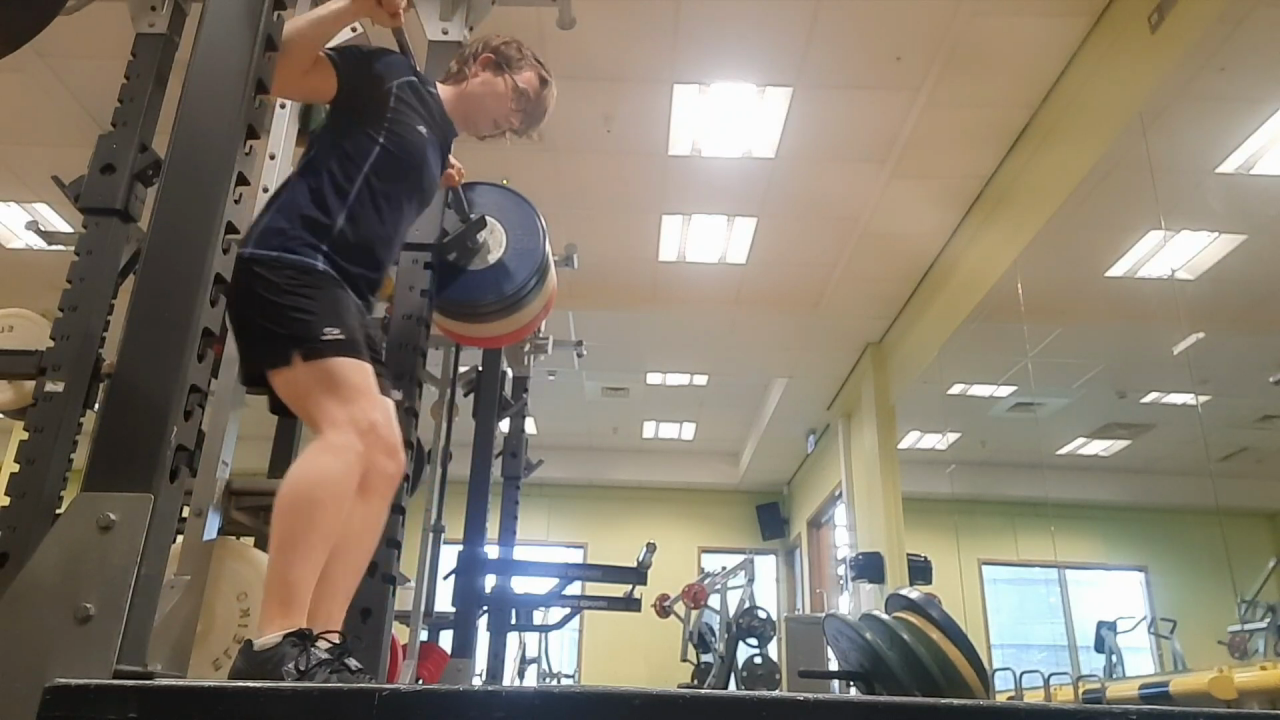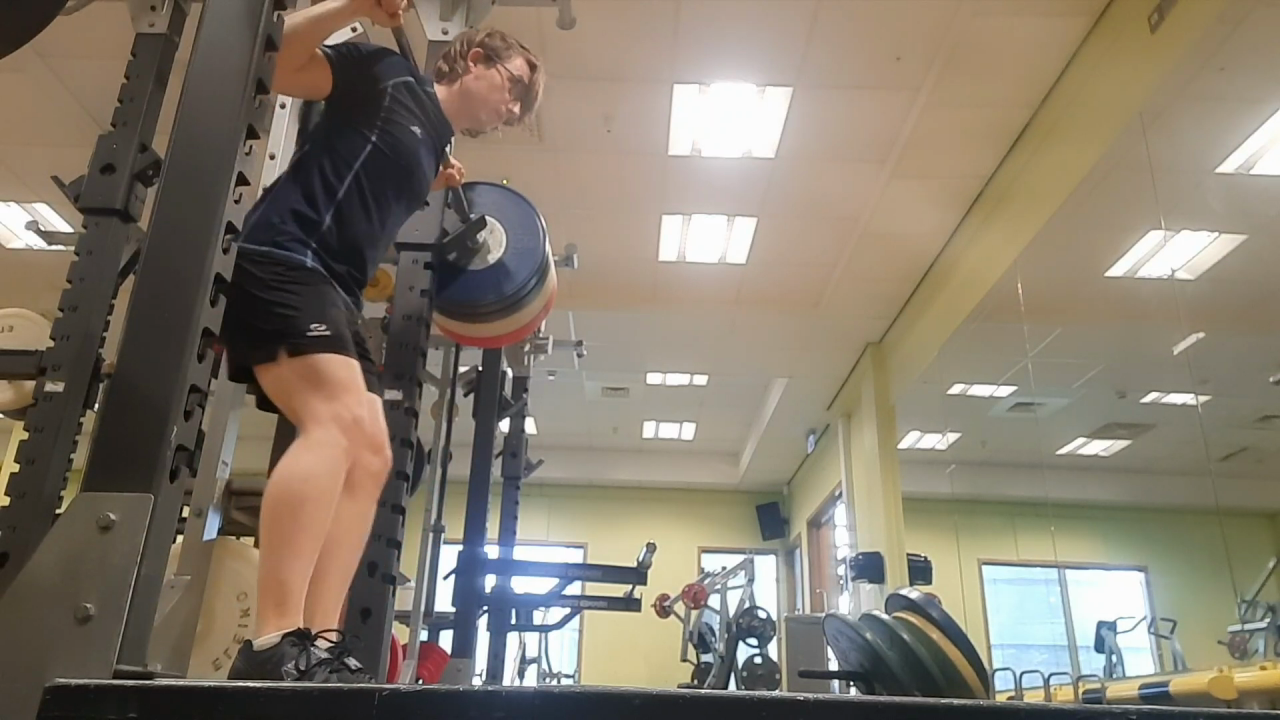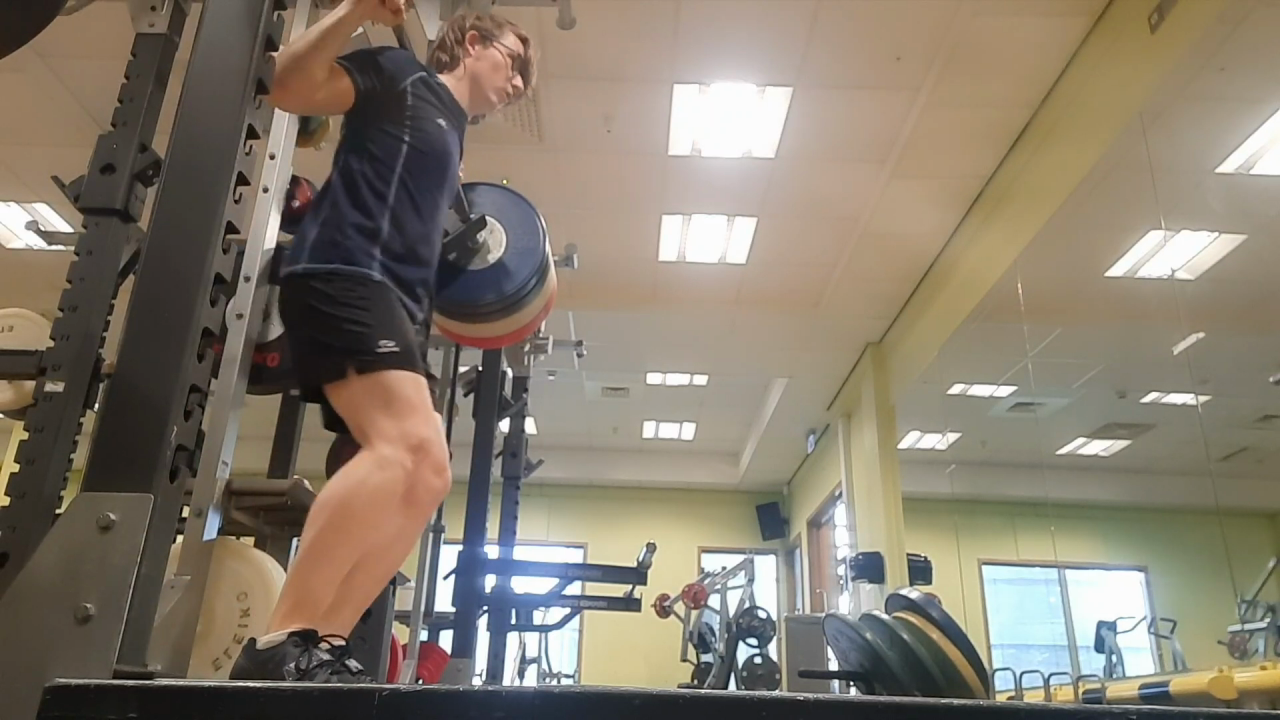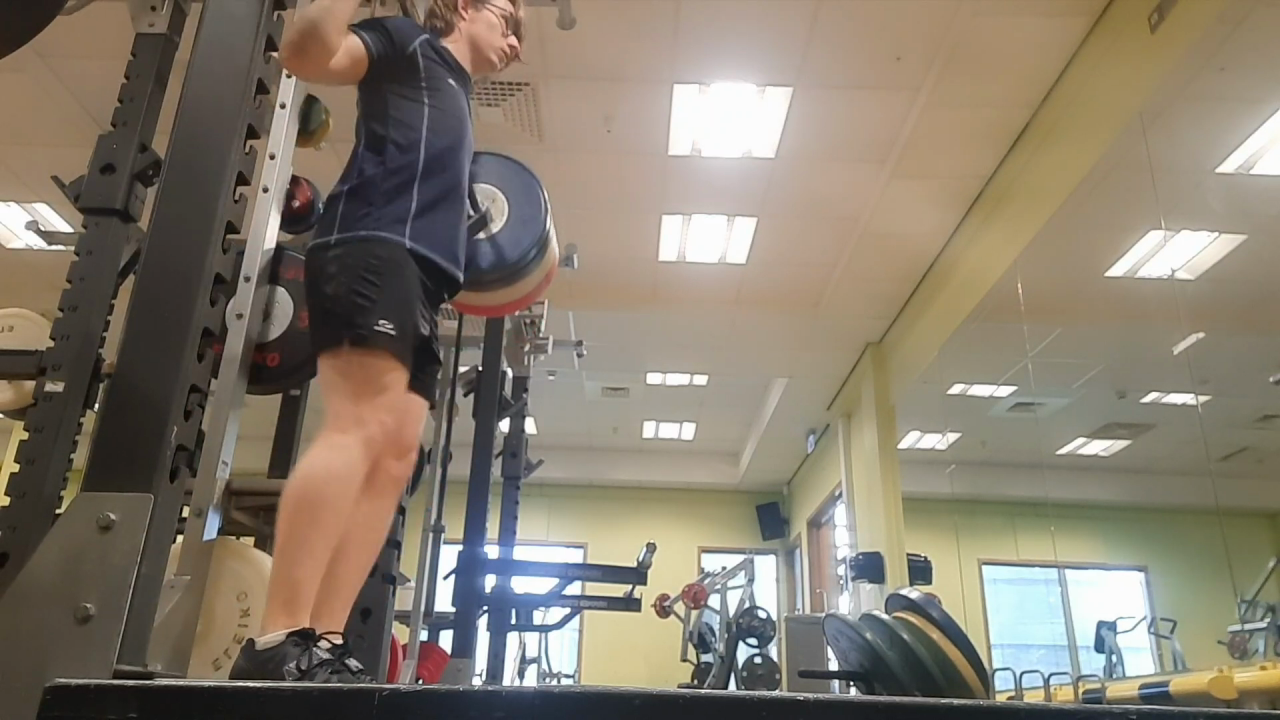
dt=0.3s
person 1, frame 1
left shoulder: (437, 147)
right shoulder: (390, 77)
right elbow: (276, 70)
left wrist: (437, 191)
left hip: (336, 288)
right hip: (290, 265)
left knee: (381, 460)
right knee: (354, 429)
left ankle: (318, 643)
right ankle: (275, 644)
person 1, frame 2
left shoulder: (433, 147)
right shoulder: (386, 76)
right elbow: (275, 64)
left wrist: (431, 189)
left hip: (323, 285)
right hip: (280, 262)
left knee: (368, 453)
right knee: (341, 425)
left ankle: (315, 645)
right ankle: (274, 643)
person 1, frame 3
left shoulder: (452, 137)
right shoulder: (402, 77)
right elbow: (289, 87)
left wrist: (449, 195)
left hip: (386, 298)
right hip: (343, 278)
left knee: (427, 473)
right knee: (403, 447)
left ankle: (323, 647)
right ankle: (278, 645)
person 1, frame 4
left shoulder: (452, 96)
left hip: (417, 275)
right hip: (374, 246)
left knee: (392, 460)
right knee: (356, 429)
left ankle: (322, 644)
right ankle: (276, 643)
